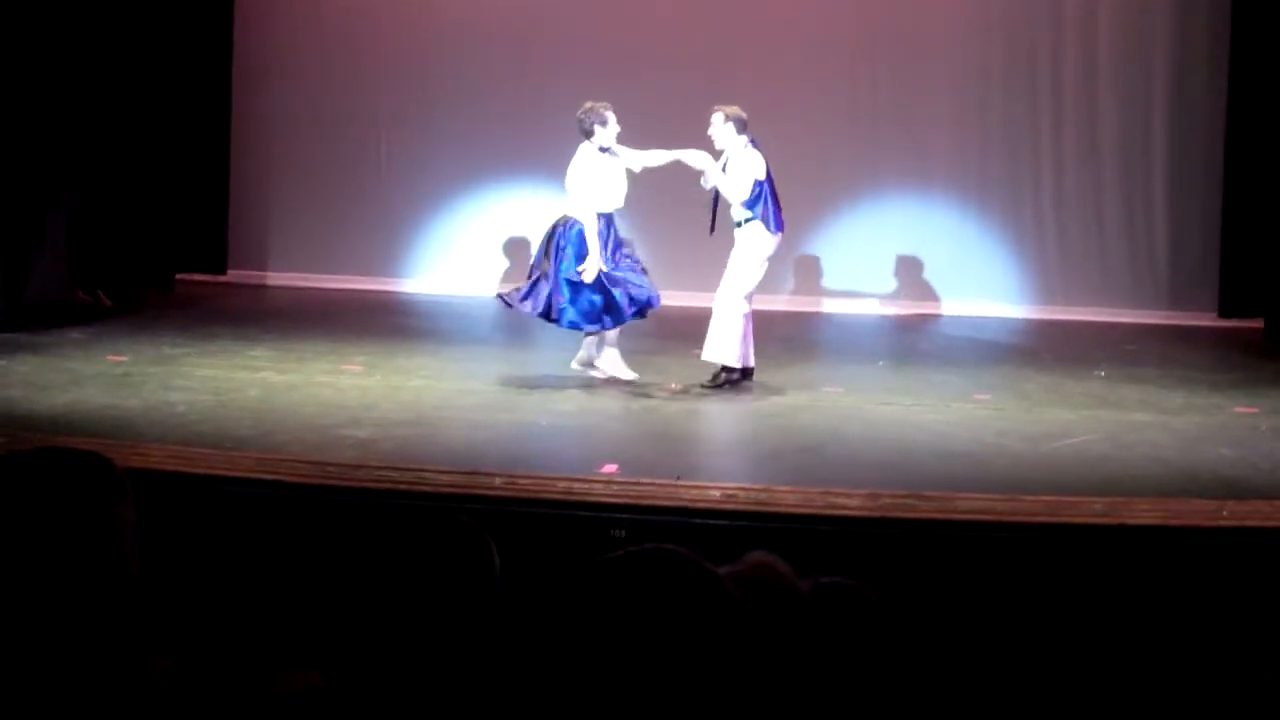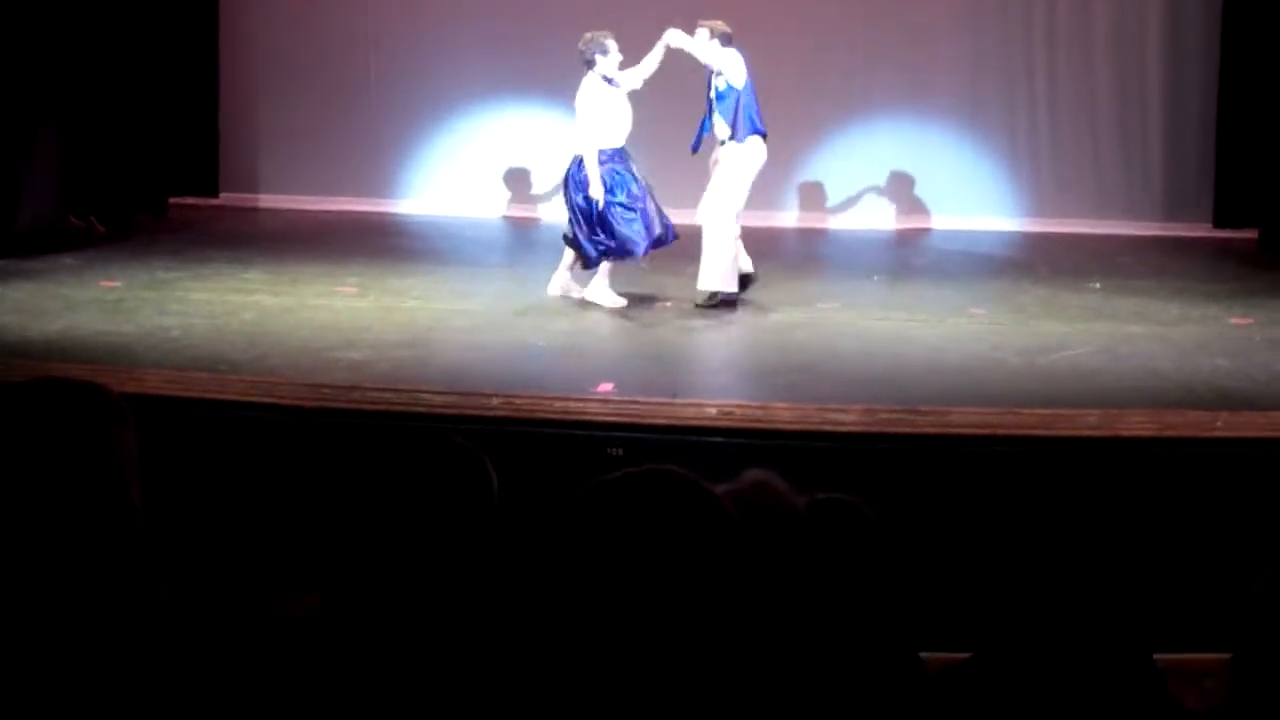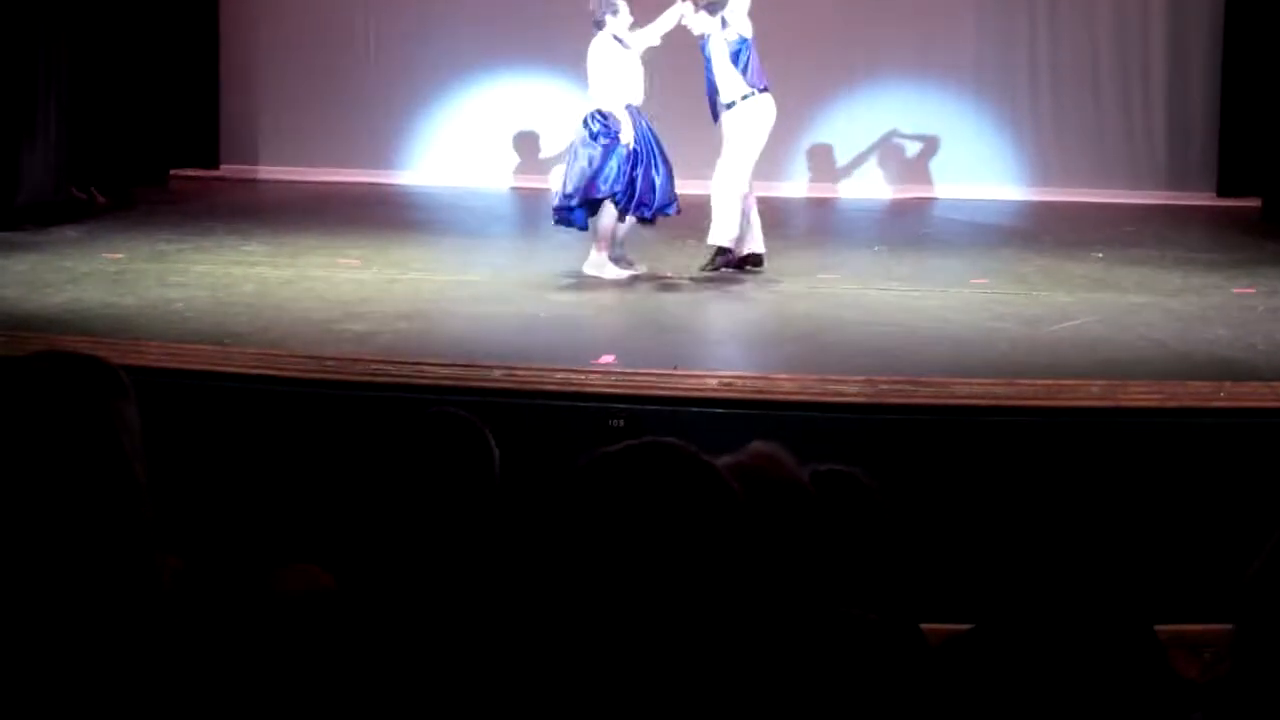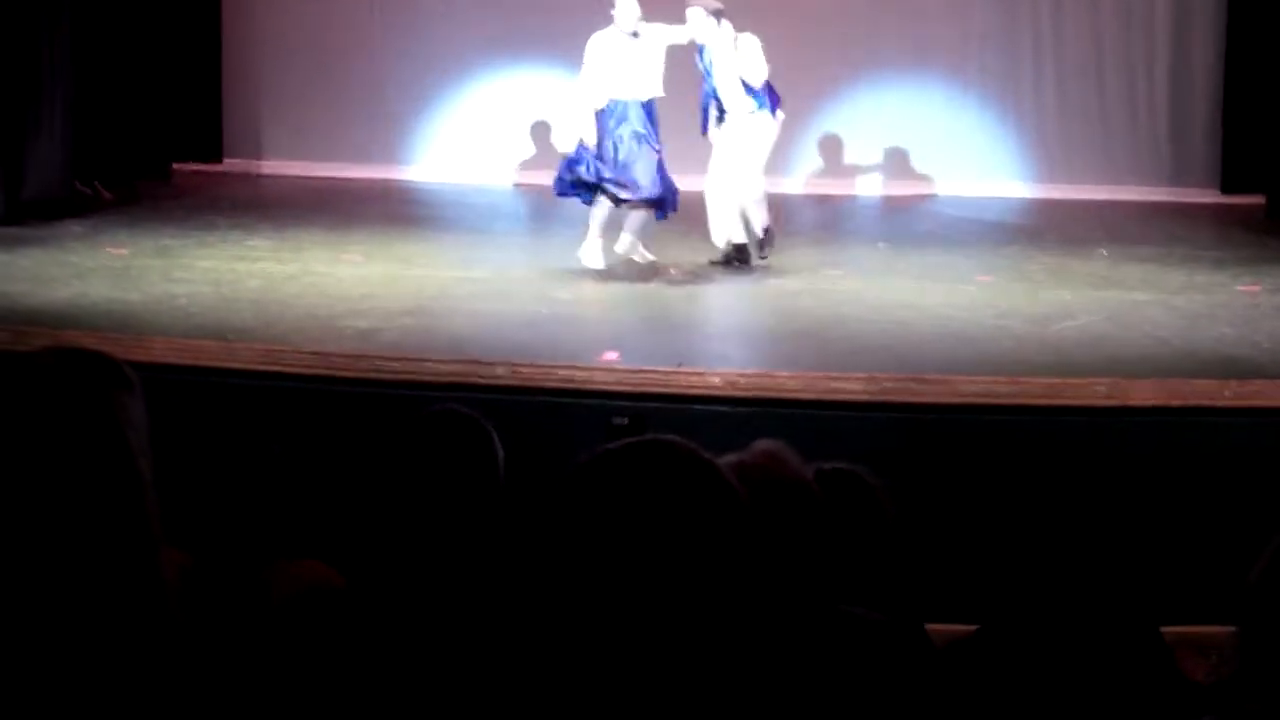
dt=0.4s
person 1, frame 1
left shoulder: (750, 158)
right shoulder: (730, 156)
left elbow: (737, 196)
right elbow: (711, 184)
left wrist: (710, 166)
right wrist: (706, 169)
left hip: (760, 233)
right hip: (747, 233)
left knee: (729, 297)
right knee: (736, 298)
left ankle: (730, 366)
right ankle: (742, 364)
person 1, frame 2
left shoulder: (732, 62)
right shoulder: (718, 74)
left elbow: (714, 58)
left wrist: (684, 41)
right wrist: (718, 151)
left hip: (744, 151)
right hip: (733, 152)
left knee: (718, 219)
right knee: (710, 214)
left ankle: (724, 289)
right ankle: (741, 271)
person 1, frame 3
left shoulder: (734, 23)
right shoulder: (710, 41)
left hip: (753, 109)
right hip: (736, 113)
left knee: (729, 176)
right knee: (733, 180)
left ankle: (725, 245)
right ankle: (750, 251)
person 1, frame 4
left shoulder: (745, 43)
right shoulder: (704, 51)
left elbow: (759, 80)
left wrist: (731, 50)
right wrist: (712, 123)
left hip: (760, 118)
right hip: (733, 121)
left knee: (743, 178)
right knee: (717, 182)
left ankle: (763, 227)
right ankle: (736, 245)
person 2, frame 1
left shoulder: (612, 152)
right shoulder: (587, 162)
left elbow: (645, 158)
right elbow: (588, 209)
left wrist: (679, 154)
right wrist: (593, 253)
left hip: (603, 230)
right hip: (585, 232)
left knee: (617, 291)
right knee: (613, 291)
left ankle: (588, 355)
right ankle: (609, 355)
person 2, frame 2
left shoulder: (612, 81)
right shoulder: (591, 91)
left elbow: (641, 70)
right elbow: (588, 138)
left wrist: (662, 46)
right wrist: (593, 179)
left hip: (612, 161)
right hip: (600, 164)
left knee: (594, 226)
right knee: (625, 222)
left ankle: (562, 279)
right ankle: (599, 284)
person 2, frame 3
left shoulder: (625, 43)
right shoulder: (603, 47)
left elbow: (660, 26)
right elbow: (604, 89)
right wrist: (625, 122)
left hip: (625, 122)
right hip: (611, 123)
left knee: (637, 193)
right knee: (620, 191)
left ankle: (613, 252)
right ankle: (598, 257)
person 2, frame 4
left shoulder: (654, 34)
right shoulder: (601, 41)
left elbow: (687, 32)
right elbow: (587, 84)
right wrist: (589, 124)
left hip: (642, 116)
right hip: (614, 116)
left knee: (647, 182)
right knee: (616, 181)
left ankle: (629, 240)
right ankle: (592, 243)
